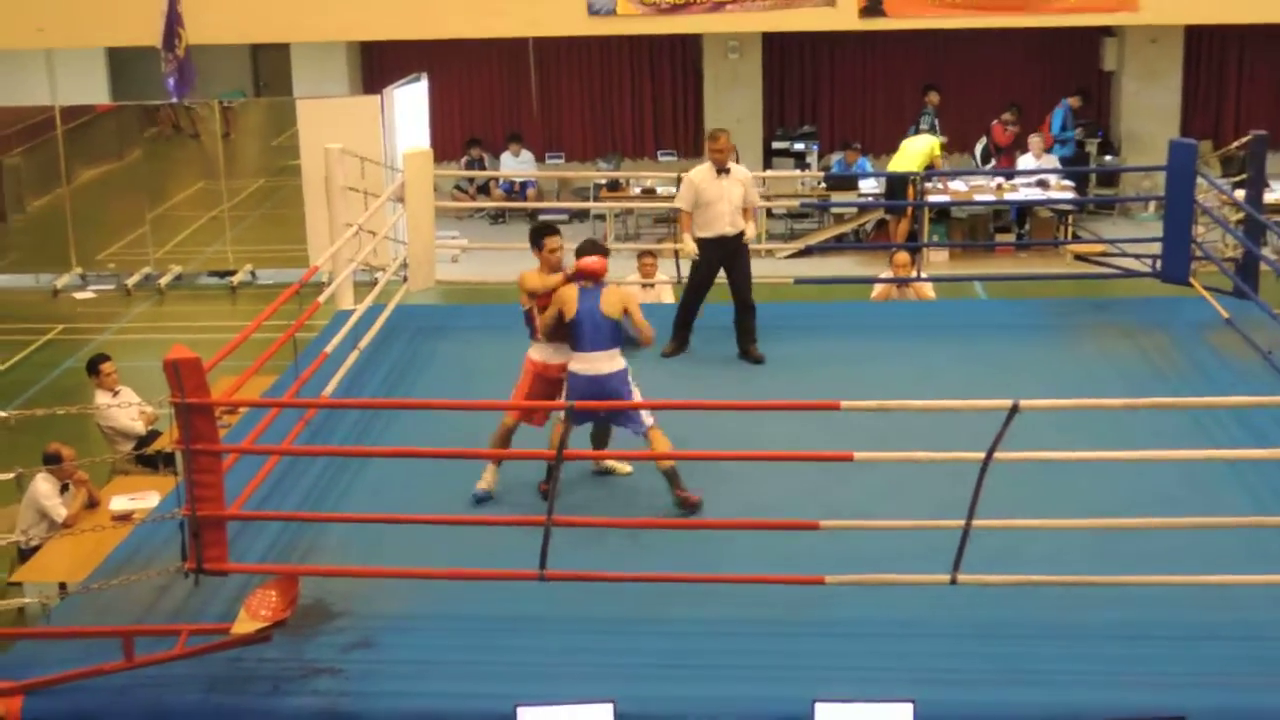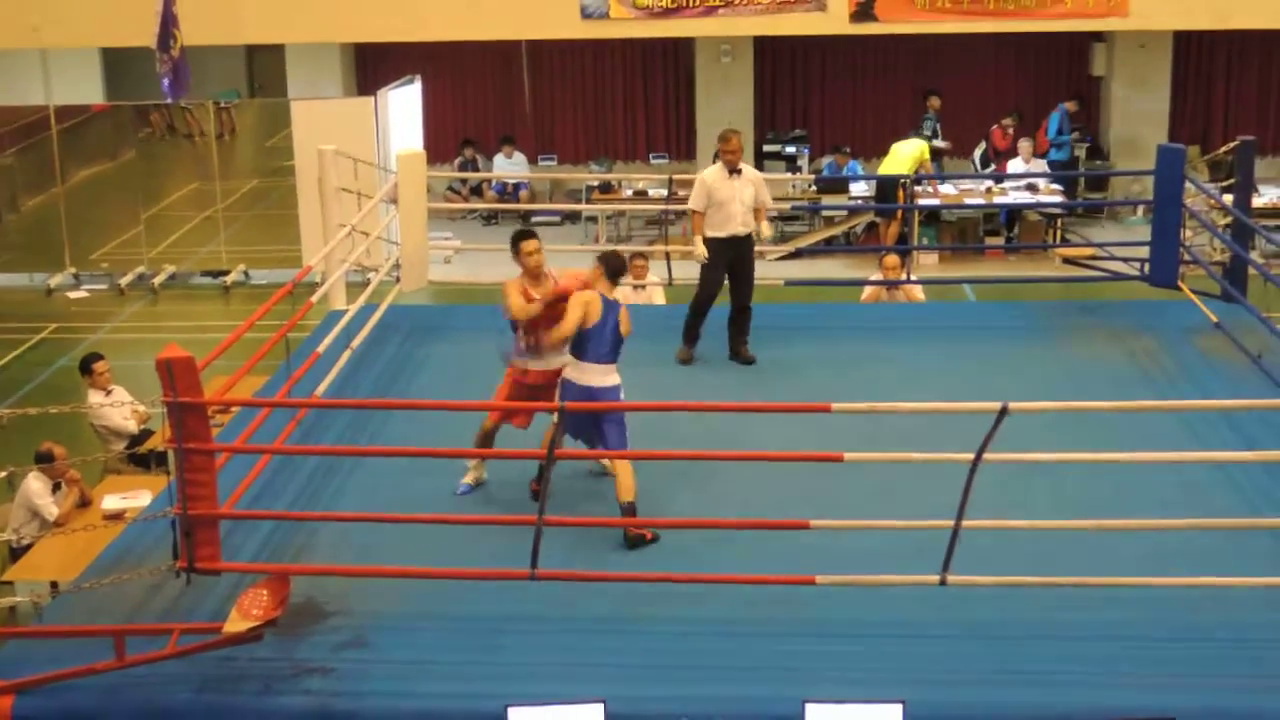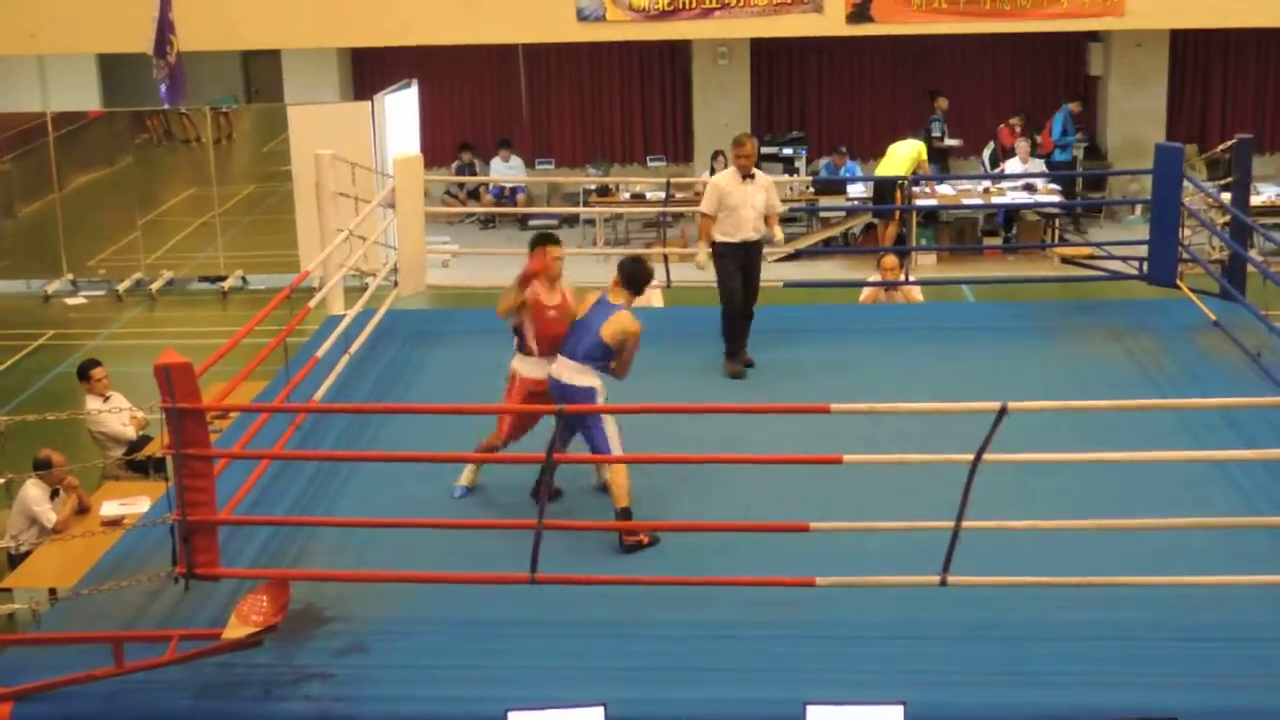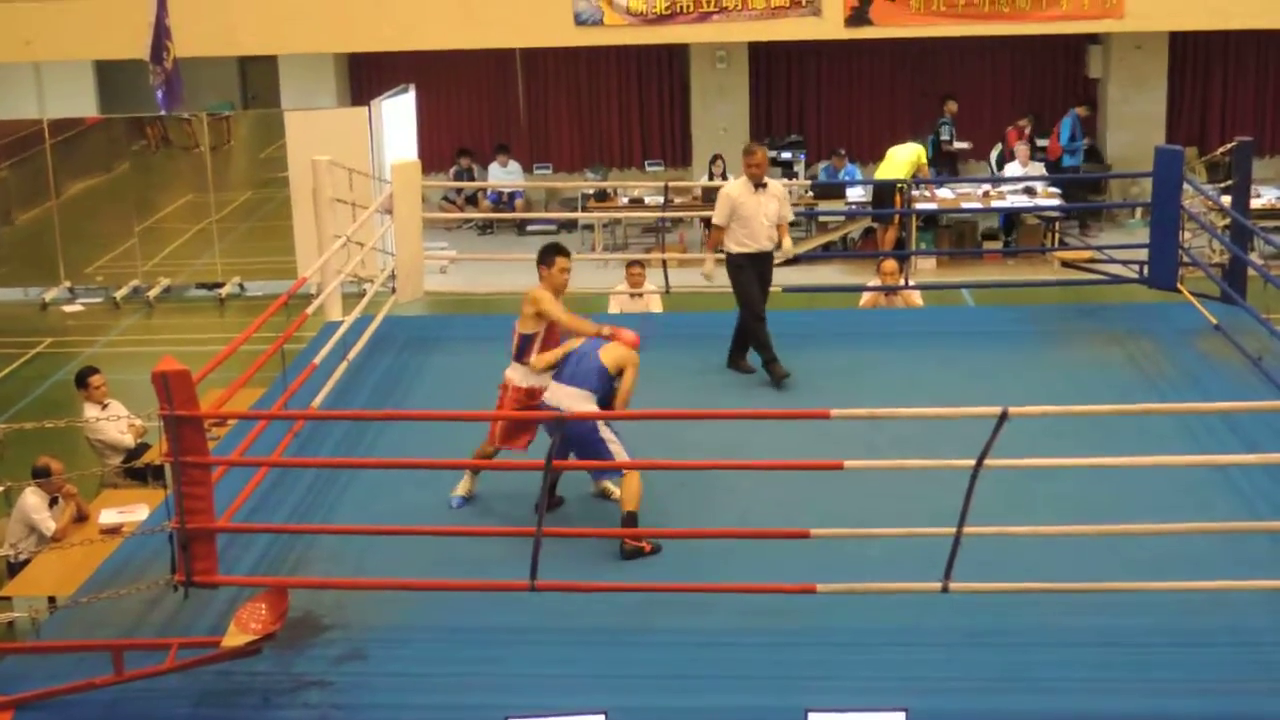
dt=0.2s
person 1, frame 1
left shoulder: (564, 294)
right shoulder: (619, 294)
left elbow: (544, 329)
right elbow: (648, 337)
left hip: (580, 375)
right hip: (615, 374)
left knee: (563, 422)
right knee: (651, 431)
left ankle: (549, 483)
right ankle: (680, 491)
person 1, frame 2
left shoulder: (583, 297)
right shoulder: (623, 314)
left elbow: (564, 331)
left wrist: (542, 340)
left hip: (574, 383)
right hip: (608, 388)
left knee: (555, 428)
right knee: (619, 457)
left ankle: (539, 484)
right ankle: (633, 526)
person 1, frame 3
left shoulder: (592, 299)
right shoulder: (631, 325)
right elbow: (620, 373)
left hip: (557, 378)
right hip: (584, 389)
left knee: (564, 432)
right knee: (615, 460)
left ankle: (543, 486)
right ankle: (629, 533)
person 1, frame 4
left shoulder: (579, 342)
right shoulder: (628, 356)
left elbow: (537, 364)
right elbow: (620, 407)
left hip: (550, 406)
right hip: (580, 417)
left knee: (562, 448)
right knee: (630, 474)
left ankle: (548, 497)
right ankle: (630, 540)
person 2, frame 1
left shoulder: (567, 278)
right shoulder: (528, 278)
right elbow: (542, 287)
right wrist: (572, 273)
left hip: (574, 358)
right hip: (542, 361)
right knee: (511, 421)
left ankle: (601, 459)
right ankle: (489, 476)
person 2, frame 2
left shoulder: (558, 280)
right shoulder: (512, 287)
right elbow: (521, 315)
right wrist: (550, 297)
left hip: (559, 365)
right hip: (525, 367)
right knee: (490, 424)
right ankle: (476, 470)
person 2, frame 3
left shoulder: (566, 291)
right shoulder: (524, 290)
right elbow: (503, 311)
right wrist: (522, 282)
right hip: (527, 375)
right knee: (502, 437)
left ankle: (603, 472)
right ankle: (471, 471)
person 2, frame 4
left shoulder: (554, 305)
right shoulder: (536, 297)
right elbow: (568, 323)
right wrist: (605, 331)
left hip: (550, 383)
right hip: (521, 385)
right knee: (493, 446)
left ankle: (600, 481)
right ankle: (468, 481)
person 3, frame 1
left shoulder: (743, 175)
right shoulder: (695, 177)
left elbow: (750, 206)
right elbow: (685, 211)
left wrist: (750, 224)
right wrist: (687, 238)
left hip: (736, 242)
right hip: (707, 243)
left knee: (744, 296)
right knee: (693, 294)
left ankle: (748, 346)
right ankle: (679, 339)
person 3, frame 2
left shoulder: (754, 177)
right shoulder: (707, 177)
left elbow: (760, 206)
right elbow: (697, 212)
left wrist: (764, 224)
right wrist: (698, 241)
left hip: (743, 242)
right hip: (716, 243)
left knee: (742, 299)
right knee: (705, 295)
left ankle: (738, 346)
right ankle: (688, 342)
person 3, frame 3
left shoulder: (765, 182)
right shoulder: (719, 182)
left elbow: (771, 211)
right elbow: (707, 216)
left wrist: (775, 228)
right wrist: (702, 247)
left hip: (753, 247)
right hip: (727, 248)
left knee: (747, 304)
right knee: (732, 302)
left ankle: (738, 349)
right ankle: (732, 355)
person 3, frame 4
left shoulder: (777, 190)
right shoulder: (731, 192)
left elbow: (782, 221)
right elbow: (718, 227)
left wrist: (785, 239)
right wrist: (710, 258)
left hip: (765, 257)
right hip: (740, 259)
left knee: (753, 312)
right knee: (754, 313)
left ankle: (737, 356)
right ankle: (772, 364)
